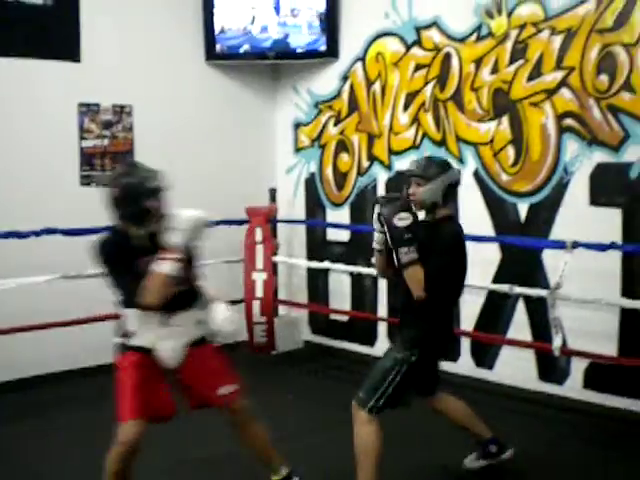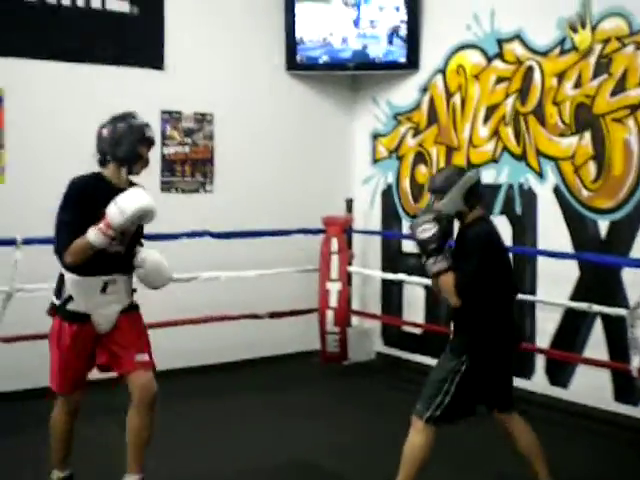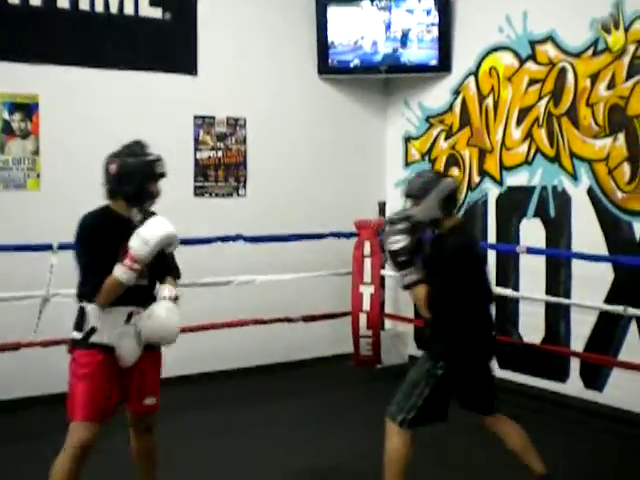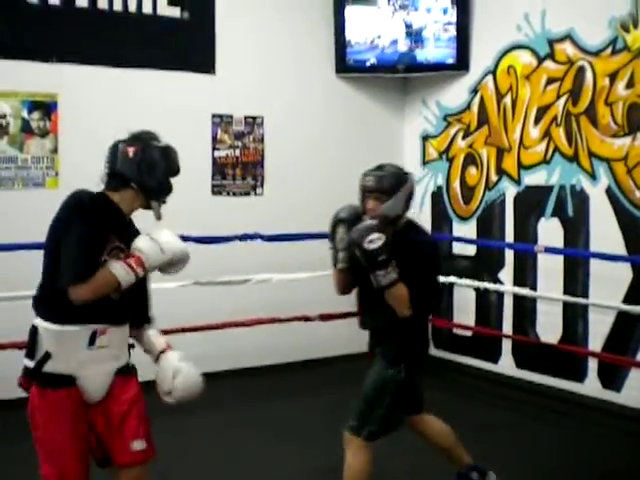
dt=0.7s
person 1, frame 1
left shoulder: (176, 229)
right shoulder: (113, 247)
right elbow: (150, 299)
left wrist: (211, 303)
right wrist: (172, 248)
left hip: (189, 338)
right hip: (142, 345)
left knee: (242, 411)
right knee: (129, 437)
person 1, frame 2
left shoulder: (133, 193)
right shoulder: (81, 190)
right elbow: (70, 256)
left wrist: (142, 258)
right wrist: (111, 221)
left hip: (120, 307)
right hip: (77, 309)
left knee: (145, 391)
right knee: (69, 399)
person 1, frame 3
left shoulder: (152, 224)
right shoulder: (93, 226)
left elbow: (170, 273)
right elbow: (101, 296)
left wrist: (166, 301)
right wrist: (137, 255)
left hip: (142, 339)
right hip: (97, 340)
left knee: (143, 424)
right knee: (82, 438)
person 1, frame 4
left shoulder: (132, 235)
right shoulder: (81, 207)
right elbow: (78, 290)
left wrist: (165, 352)
right wrist: (142, 259)
left hip: (112, 369)
right hip: (56, 370)
person 2, frame 1
left shoulder: (448, 234)
right shoulder: (425, 225)
left elbow: (421, 290)
right elbow: (385, 271)
left wrist: (403, 241)
right wrist: (385, 230)
left hip: (422, 333)
right hip: (421, 329)
left knee: (363, 410)
right knee: (431, 394)
right ankle: (492, 444)
person 2, frame 2
left shoulder: (478, 236)
right shoulder: (478, 230)
left elbow: (456, 296)
right elbow: (456, 283)
left wrist: (432, 252)
right wrist: (438, 245)
left hip: (475, 342)
right hip: (496, 339)
left knee: (422, 420)
right knee: (506, 414)
person 2, frame 3
left shoulder: (451, 246)
right shoulder: (457, 237)
left elbow: (430, 308)
right elbow: (439, 286)
left wrist: (405, 261)
right wrist: (413, 253)
left hip: (450, 346)
right hip: (474, 341)
left knee: (397, 423)
right knee: (491, 416)
person 2, frame 4
left shoulder: (419, 244)
right shoulder: (367, 232)
left elbow: (408, 309)
right elbow: (343, 287)
left wrist: (381, 263)
right wrist: (341, 246)
left hip: (401, 347)
right hip: (381, 341)
left knee: (357, 436)
right knee: (412, 415)
